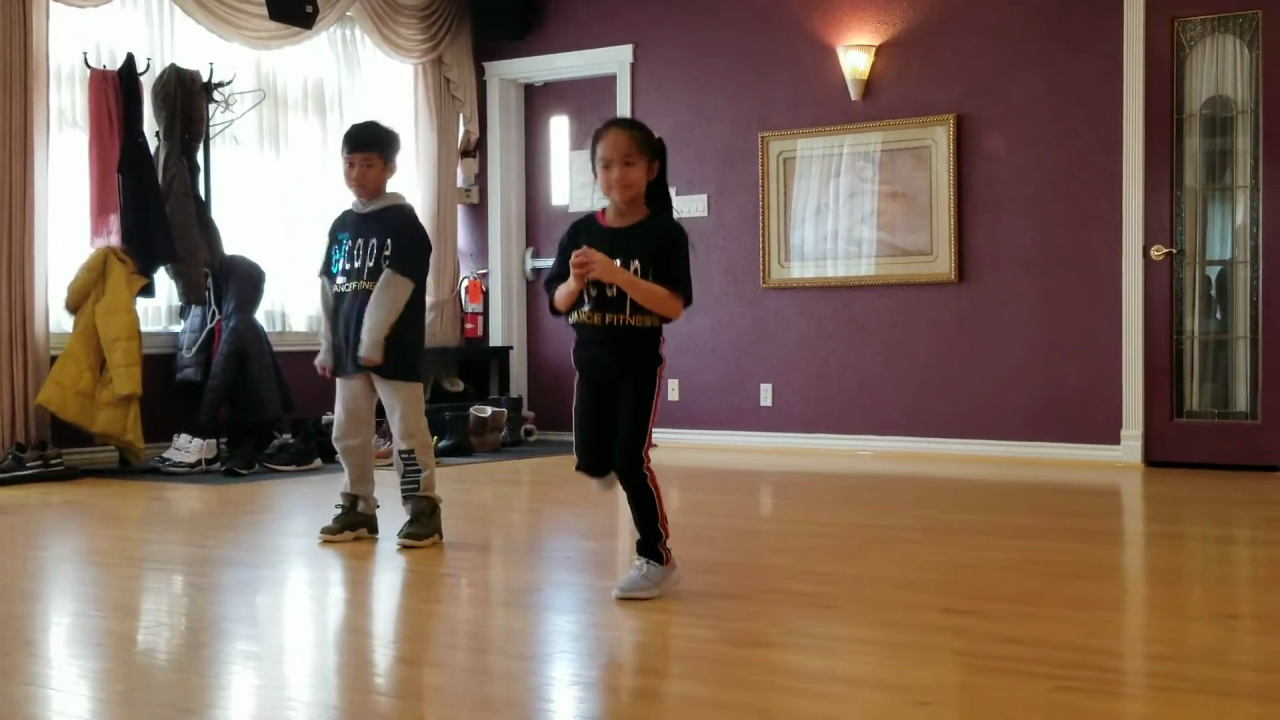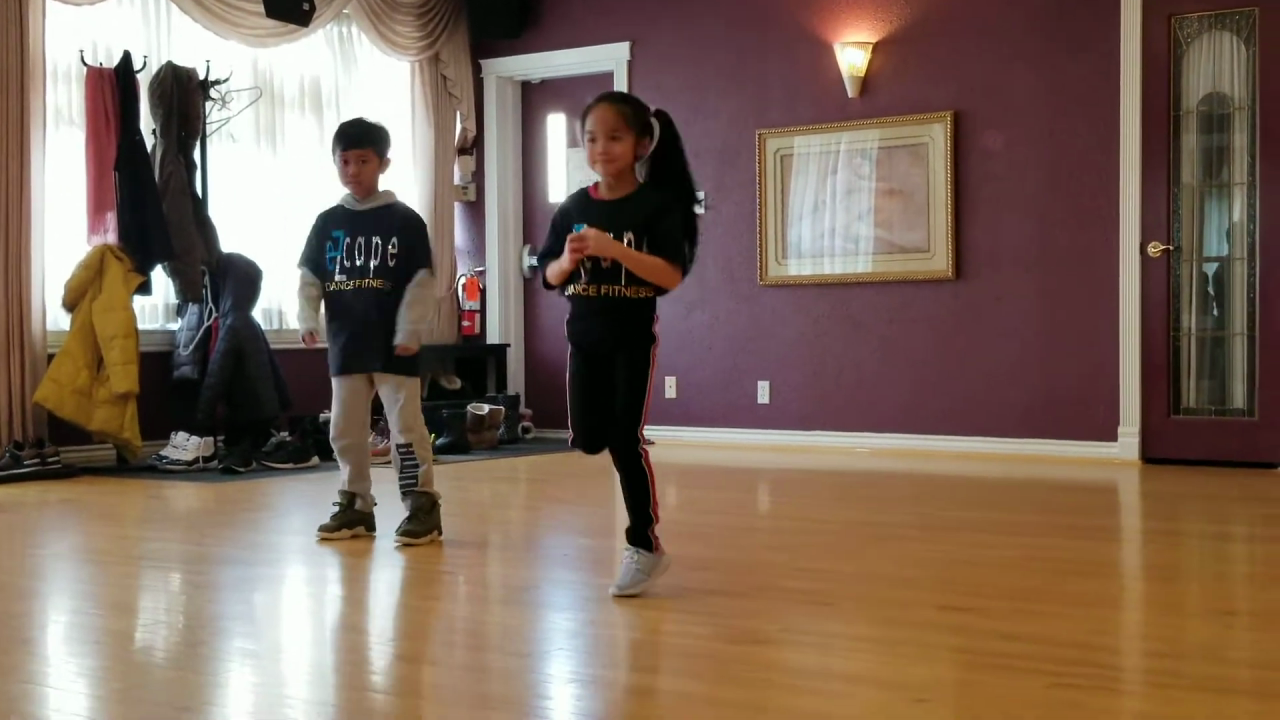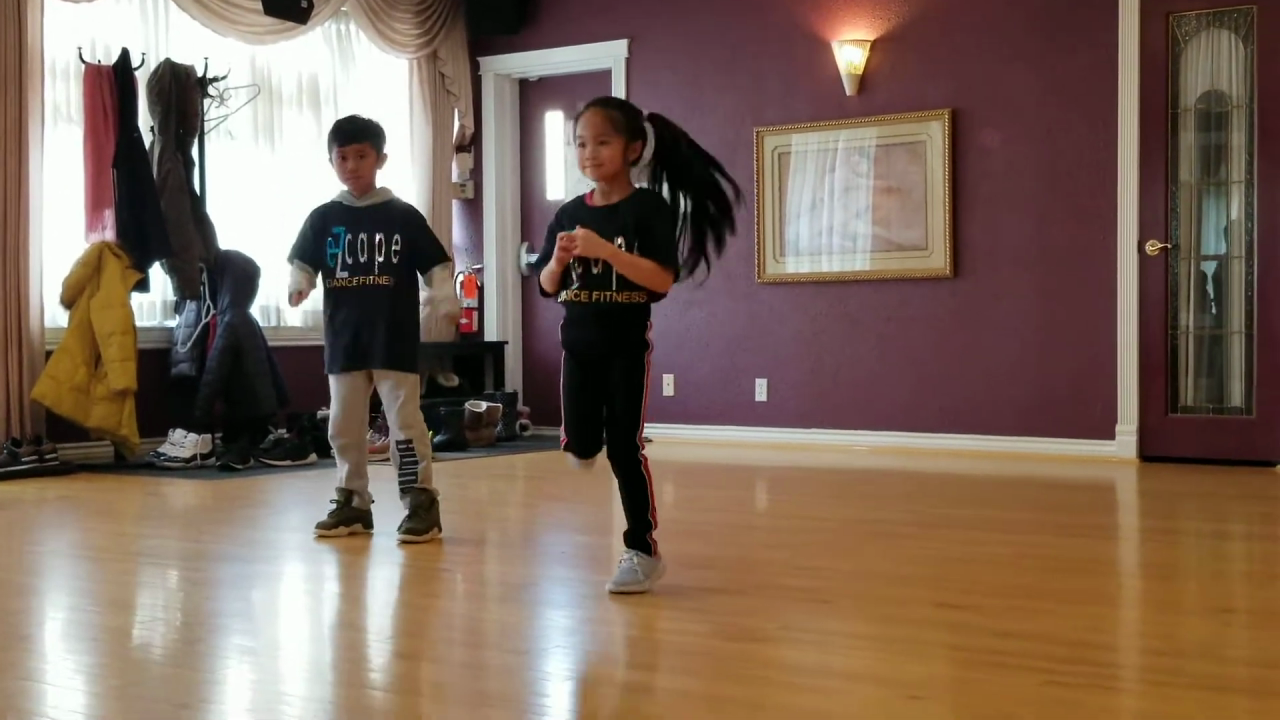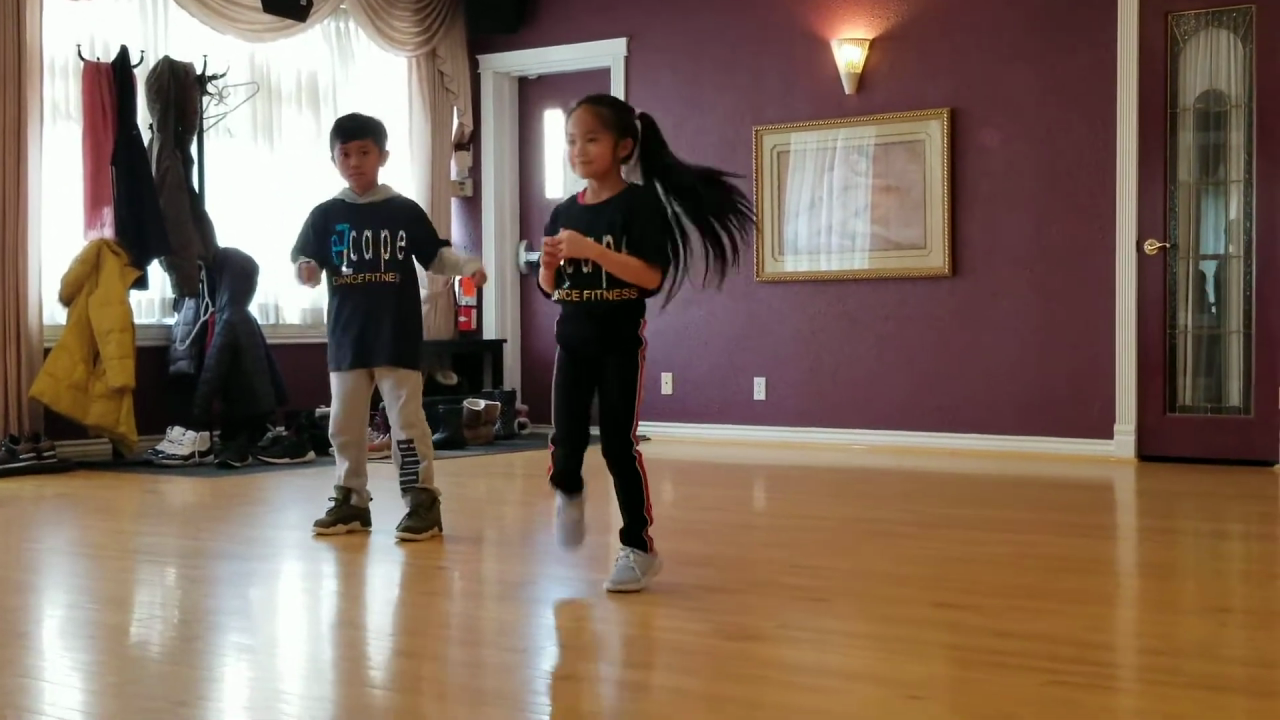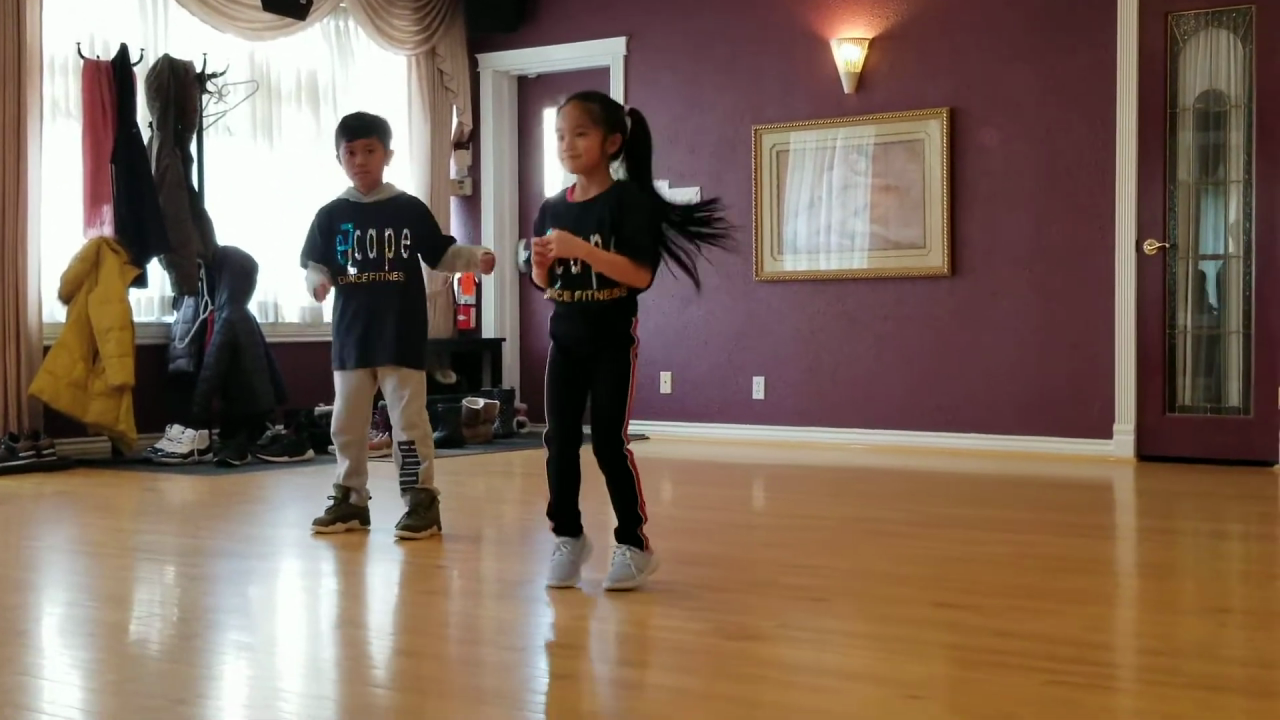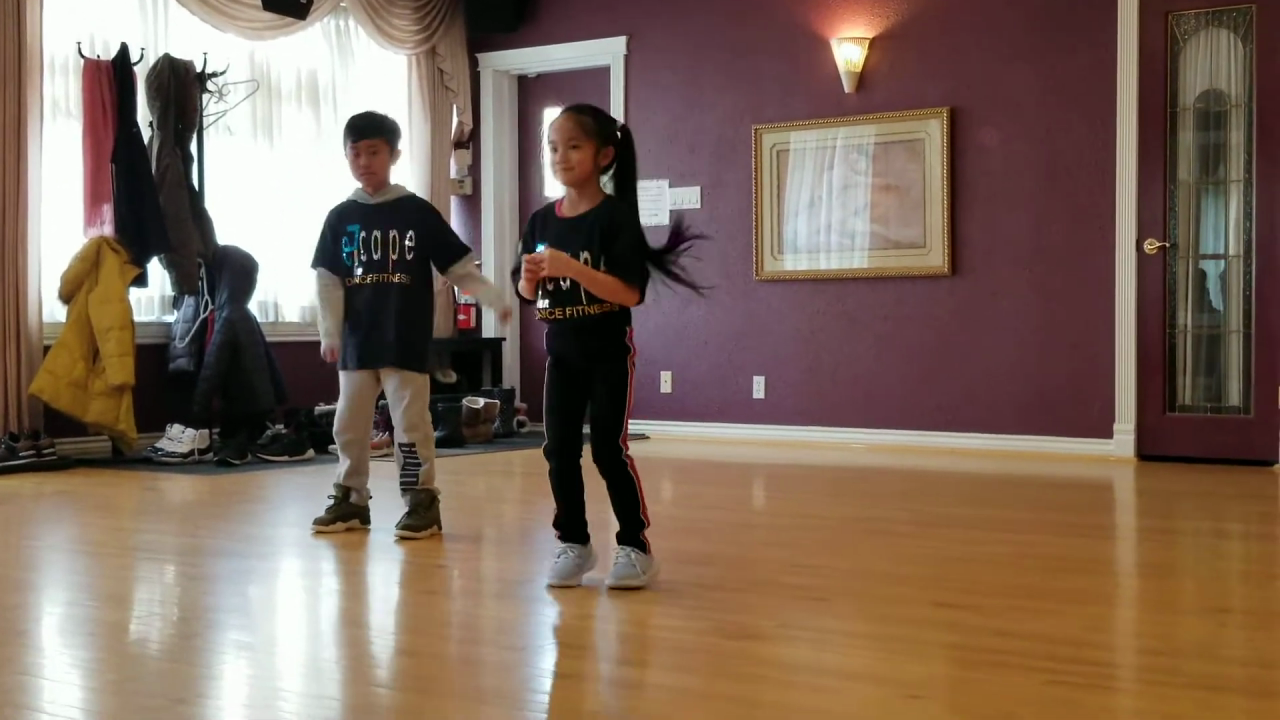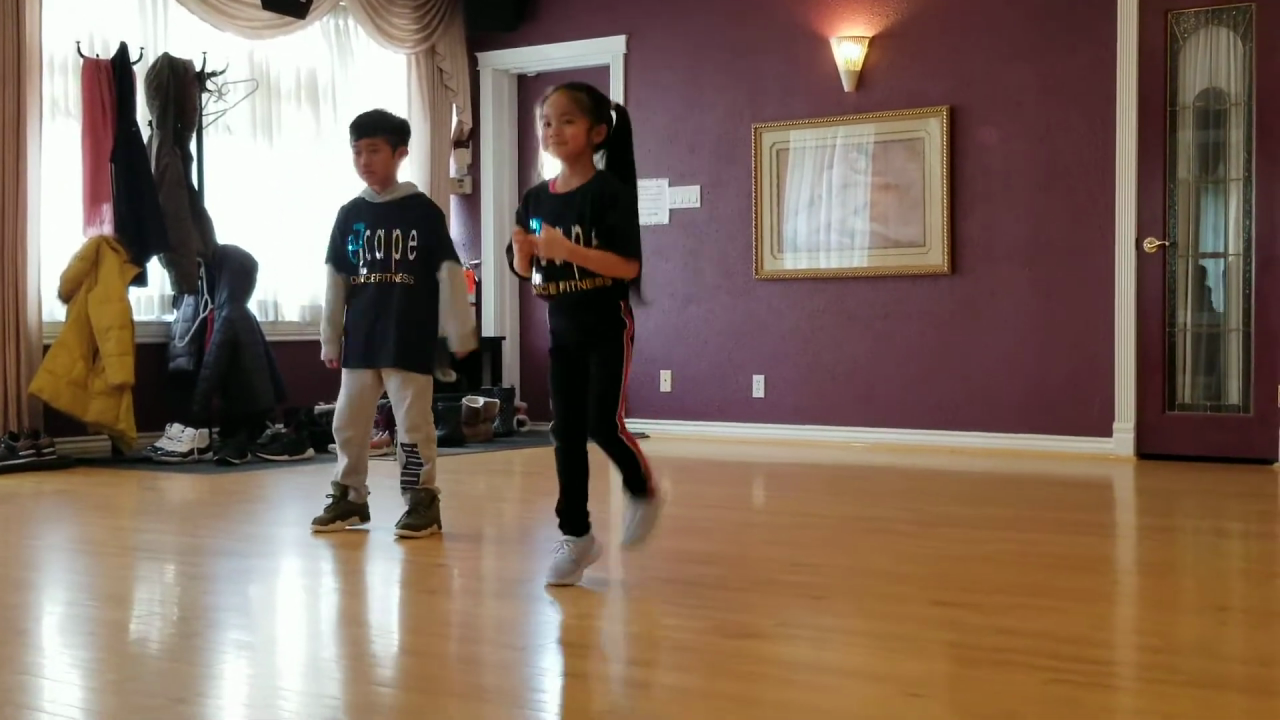
dt=0.1s
person 1, frame 1
left shoulder: (664, 233)
right shoulder: (582, 230)
left elbow: (673, 306)
right elbow: (557, 303)
left wrist: (617, 275)
right wrist: (575, 281)
left hip: (639, 360)
right hip: (591, 358)
left knee: (631, 460)
right knee: (590, 461)
left ankle: (657, 557)
right ankle: (610, 463)
person 1, frame 2
left shoulder: (661, 202)
right shoulder: (575, 207)
left elbow: (672, 276)
right elbow: (551, 278)
left wrist: (614, 249)
right wrist: (570, 257)
left hip: (633, 336)
right hip: (584, 334)
left knee: (626, 439)
right knee: (588, 438)
left ankle: (645, 546)
right ankle: (602, 421)
person 1, frame 3
left shoulder: (649, 208)
right shoulder: (568, 213)
left elbow: (661, 280)
right elbow: (548, 288)
left wrist: (603, 250)
right wrist: (557, 262)
left hip: (627, 340)
right hip: (579, 340)
left knee: (624, 446)
right knee: (580, 442)
left ankle: (643, 550)
right ankle: (584, 433)
person 1, frame 4
left shoulder: (640, 204)
right shoulder: (563, 212)
left elbow: (652, 276)
right elbow: (547, 287)
left wrist: (593, 251)
right wrist: (551, 261)
left hip: (621, 338)
right hip: (573, 337)
left knee: (618, 443)
right knee: (566, 441)
left ankle: (639, 547)
right ankle: (568, 492)
person 1, frame 5
left shoulder: (629, 200)
right shoulder: (553, 208)
left elbow: (641, 274)
right elbow: (541, 281)
left wrist: (581, 248)
right wrist: (543, 260)
left hip: (614, 336)
right hip: (567, 336)
left knee: (612, 442)
right knee: (559, 439)
left ankle: (634, 547)
right ankle: (567, 536)
person 1, frame 6
left shoulder: (617, 217)
right shoulder: (540, 220)
left elbow: (631, 292)
right elbow: (528, 294)
left wrist: (571, 267)
right wrist: (531, 275)
left hip: (609, 347)
right hip: (562, 350)
left knee: (609, 448)
right knee: (560, 449)
left ankle: (636, 546)
right ankle: (573, 542)
person 1, frame 7
left shoulder: (610, 192)
right shoulder: (535, 198)
left elbow: (628, 267)
right elbow: (524, 272)
left wrist: (568, 250)
right wrist: (522, 252)
left hip: (607, 323)
right hip: (562, 327)
left knee: (604, 426)
right knee: (566, 431)
left ankle: (642, 493)
right ankle: (574, 535)
person 2, frame 1
left shoulder: (403, 222)
right shoulder: (341, 224)
left elbow: (396, 286)
right elbow: (329, 287)
left wrist: (374, 339)
right wrist: (326, 345)
left hip: (393, 350)
right hip: (349, 349)
left knee: (408, 431)
right knee: (348, 433)
left ankle: (423, 511)
right ankle: (358, 507)
person 2, frame 2
left shoulder: (403, 219)
right shoulder: (328, 221)
left elbow: (420, 281)
right elbow: (310, 278)
left wrist: (411, 331)
right wrist: (308, 320)
left hip: (390, 347)
right hip: (346, 347)
left knee: (406, 426)
right knee: (345, 431)
left ankle: (423, 507)
right ankle: (356, 505)
person 2, frame 3
left shoulder: (403, 215)
right shoulder: (323, 218)
left elbow: (435, 264)
right elbow: (303, 268)
left wrist: (450, 296)
right wrist: (298, 285)
left hip: (394, 341)
right hip: (342, 341)
left knee: (405, 422)
right knee: (344, 428)
left ankle: (423, 504)
right ankle: (354, 504)
person 2, frame 4
left shoulder: (406, 212)
right shoulder: (326, 215)
left elbow: (437, 255)
right elbow: (307, 263)
left wrist: (468, 265)
right wrist: (306, 270)
left hip: (398, 338)
right hip: (347, 338)
left knee: (407, 421)
right knee: (344, 425)
left ankle: (423, 503)
right ankle: (352, 501)
person 2, frame 5
left shoulder: (411, 211)
right shoulder: (330, 215)
left elbow: (444, 253)
right elbow: (316, 268)
left wrist: (475, 258)
right wrist: (318, 283)
left hip: (402, 338)
right hip: (352, 338)
left knee: (409, 420)
right knee: (346, 424)
left ankle: (422, 502)
right ankle: (351, 500)
person 2, frame 6
left shoulder: (419, 212)
right shoulder: (341, 217)
left elbow: (457, 263)
right elbow: (328, 278)
left wrist: (491, 295)
right wrist: (330, 332)
left hip: (407, 340)
right hip: (357, 340)
left knee: (411, 422)
right knee: (349, 424)
left ankle: (422, 502)
right ankle: (351, 499)
person 2, frame 7
left shoulder: (422, 211)
right shoulder: (349, 215)
left elbow: (448, 274)
right elbow: (337, 278)
left wrist: (459, 326)
right wrist: (330, 338)
left hip: (409, 341)
right hip: (360, 339)
left knee: (413, 423)
right knee: (347, 422)
left ankle: (422, 503)
right ankle: (349, 497)
